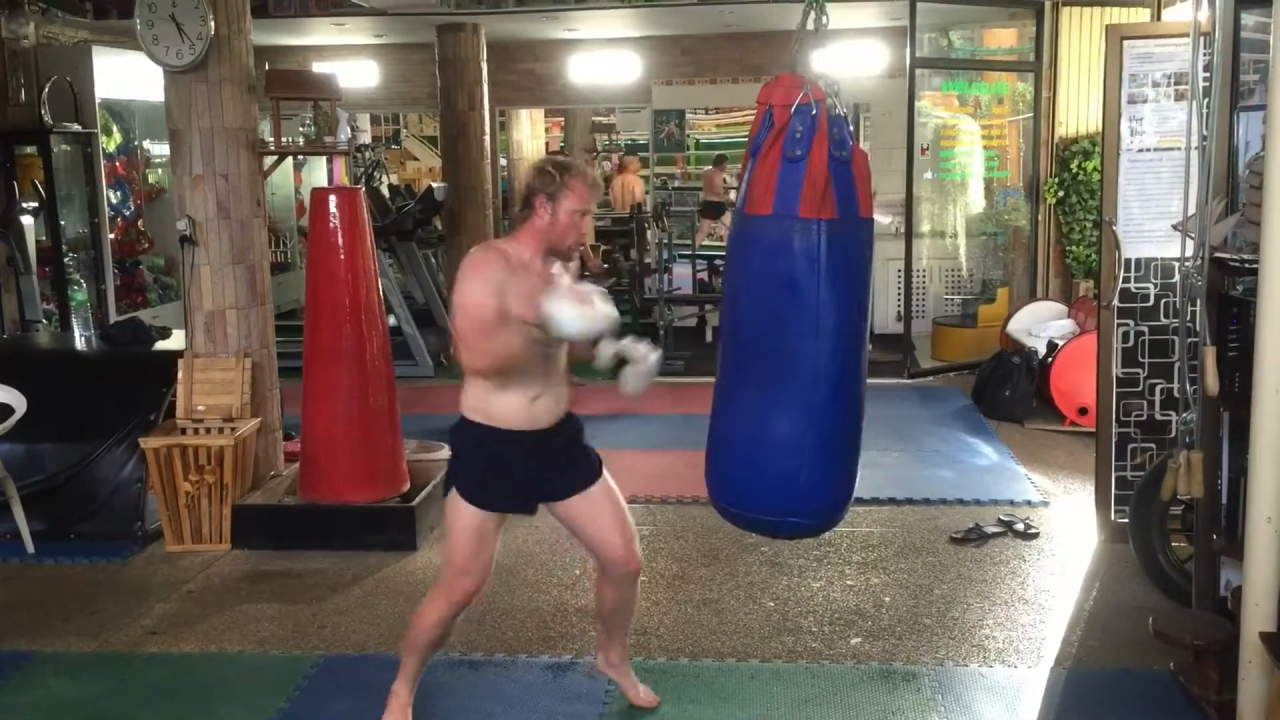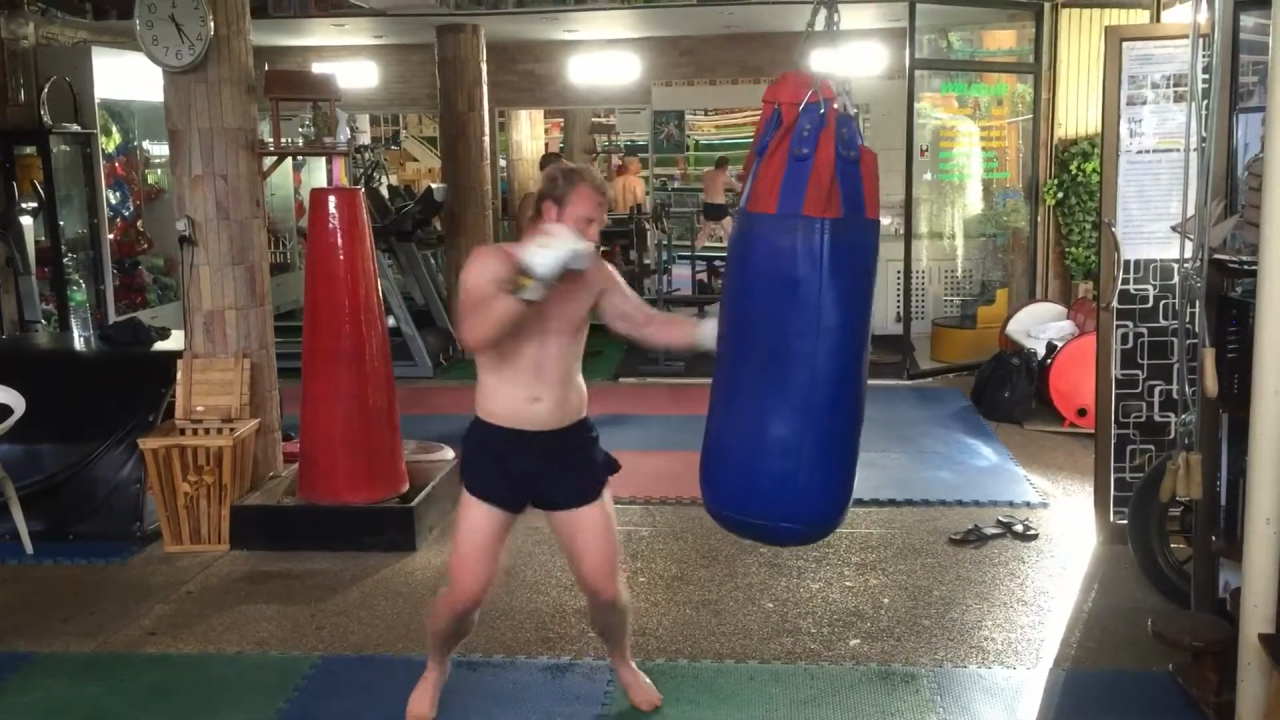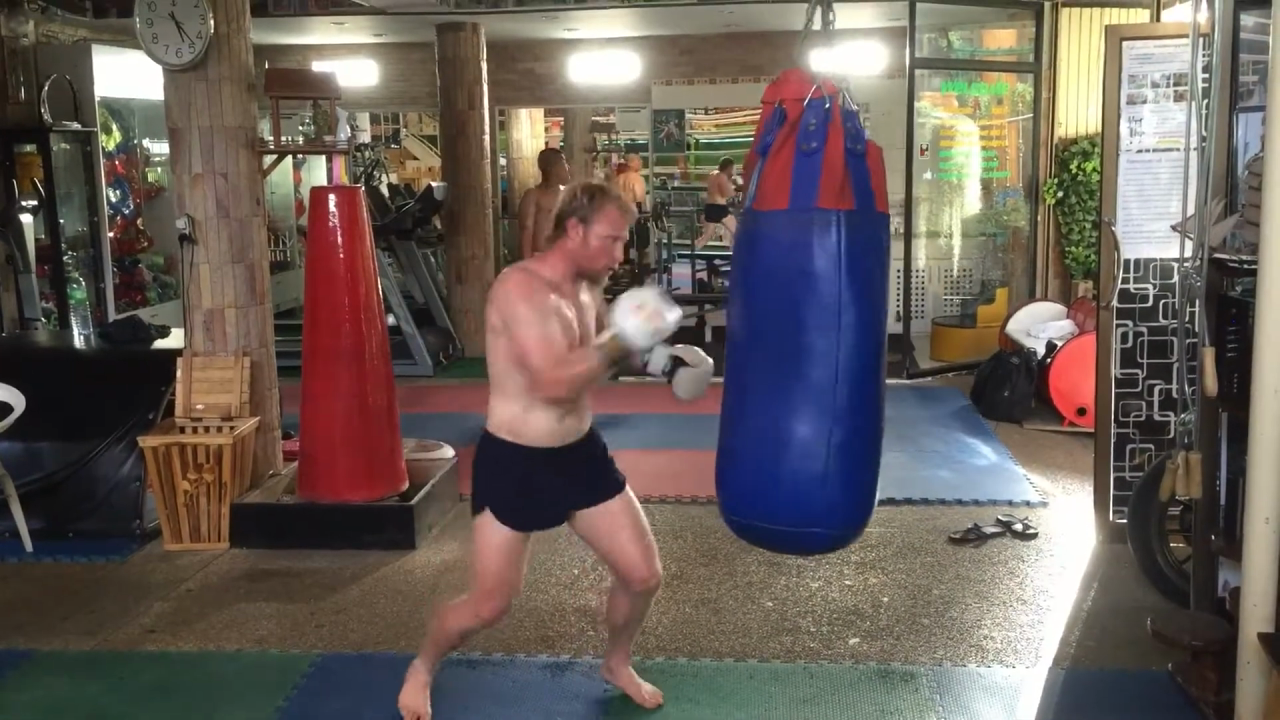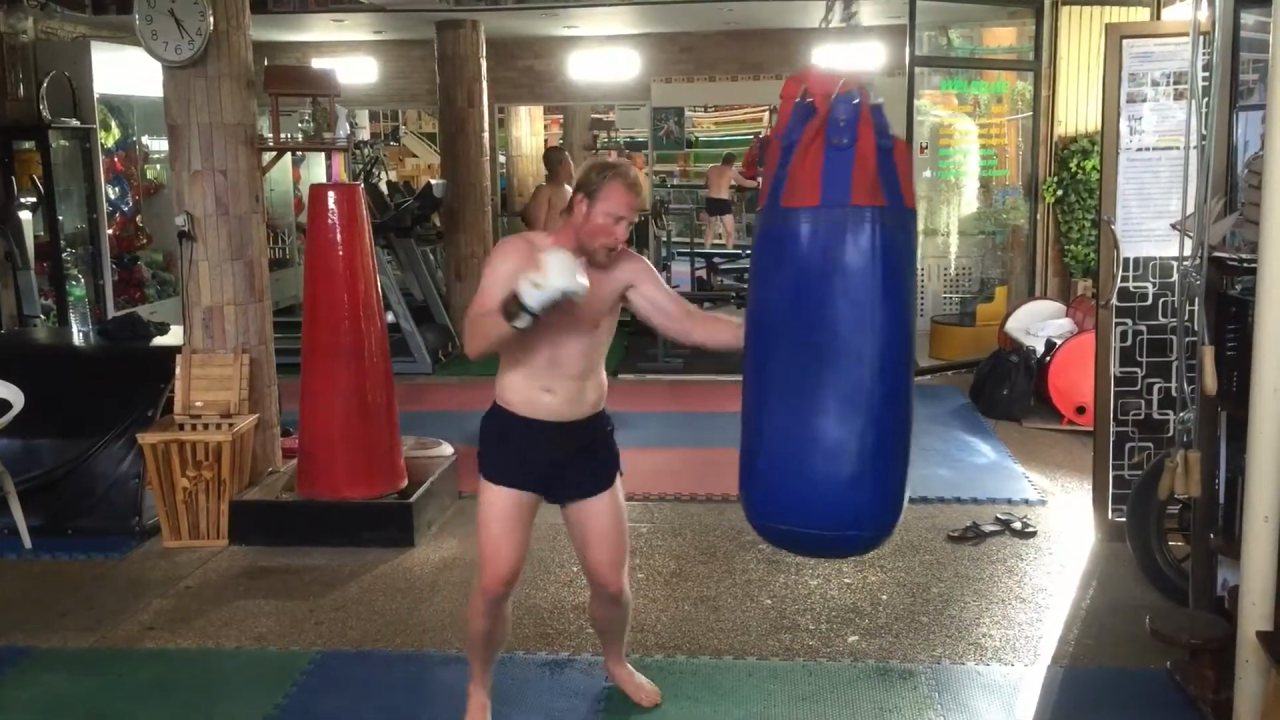
dt=0.2s
person 1, frame 1
left shoulder: (562, 269)
right shoulder: (486, 264)
right elbow: (478, 358)
left wrist: (612, 350)
right wrist: (547, 326)
left hip: (559, 440)
right hip: (489, 446)
left knee: (624, 560)
right knee: (458, 588)
left ankle: (615, 660)
person 1, frame 2
left shoulder: (593, 273)
right shoulder: (494, 262)
left elbow: (647, 325)
right elbow: (475, 336)
left wrist: (711, 330)
right wrist: (535, 277)
left hip: (569, 444)
right hip: (496, 446)
left knee: (603, 586)
right knee: (465, 593)
left ankle: (622, 661)
right ankle: (434, 670)
person 1, frame 3
left shoulder: (587, 287)
right shoulder: (518, 288)
right elbow: (555, 384)
left wrist: (661, 357)
right wrist: (620, 339)
left hip: (581, 454)
right hip: (513, 462)
left knee: (643, 575)
right knee: (488, 606)
left ankle: (618, 663)
right ankle: (422, 668)
person 1, frame 4
left shoulder: (625, 268)
right shoulder: (517, 252)
left elbow: (690, 325)
right elbow: (475, 343)
right wrist: (526, 302)
left hip: (586, 437)
right hip: (515, 435)
left knee: (609, 579)
right knee: (497, 578)
left ankle: (616, 661)
